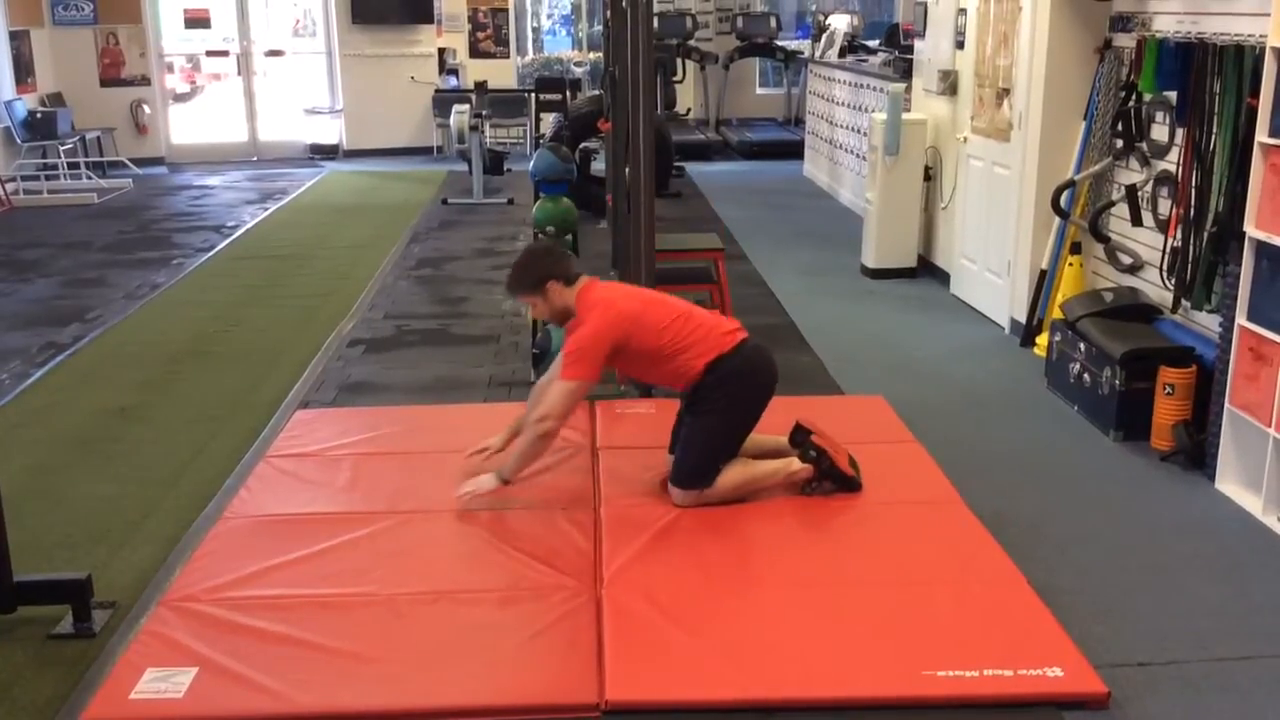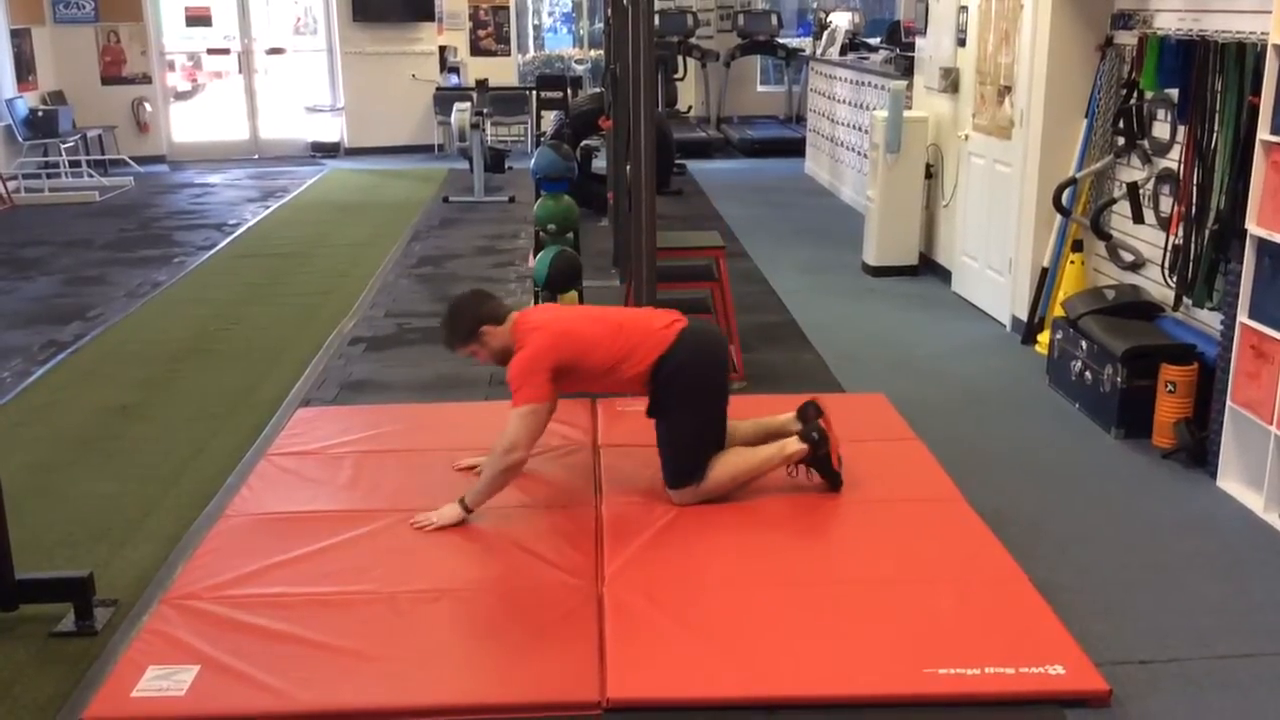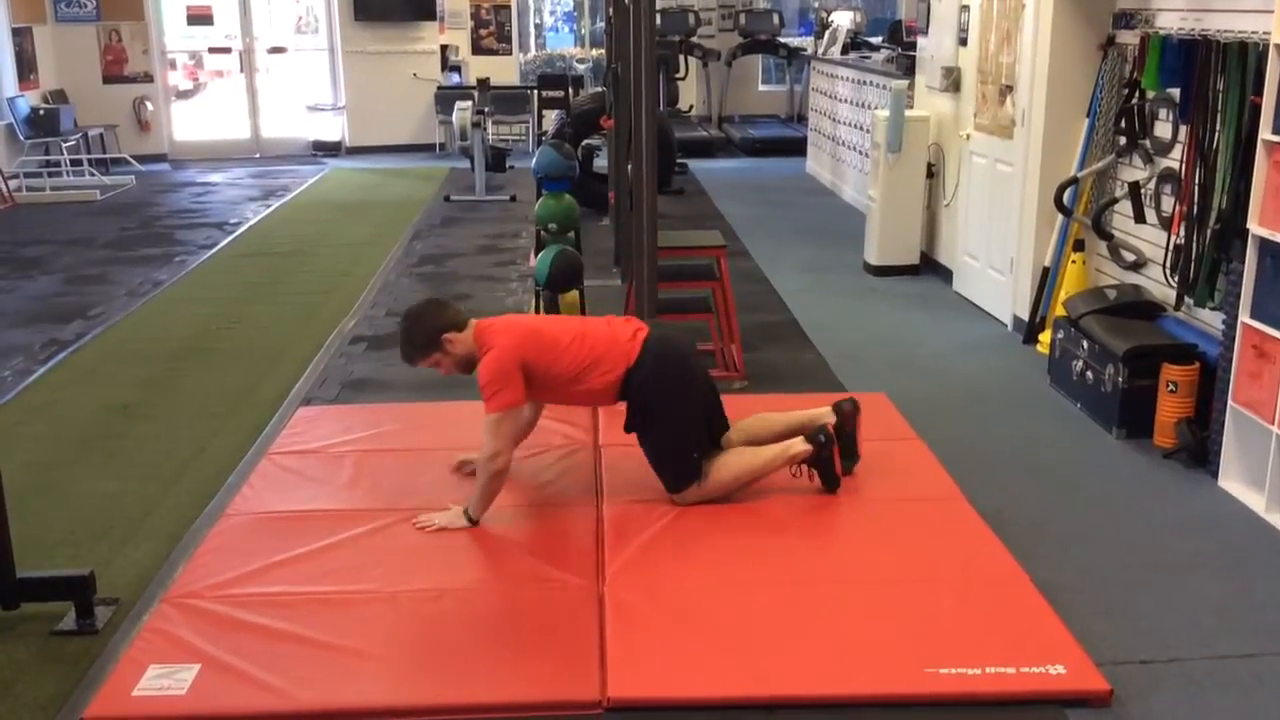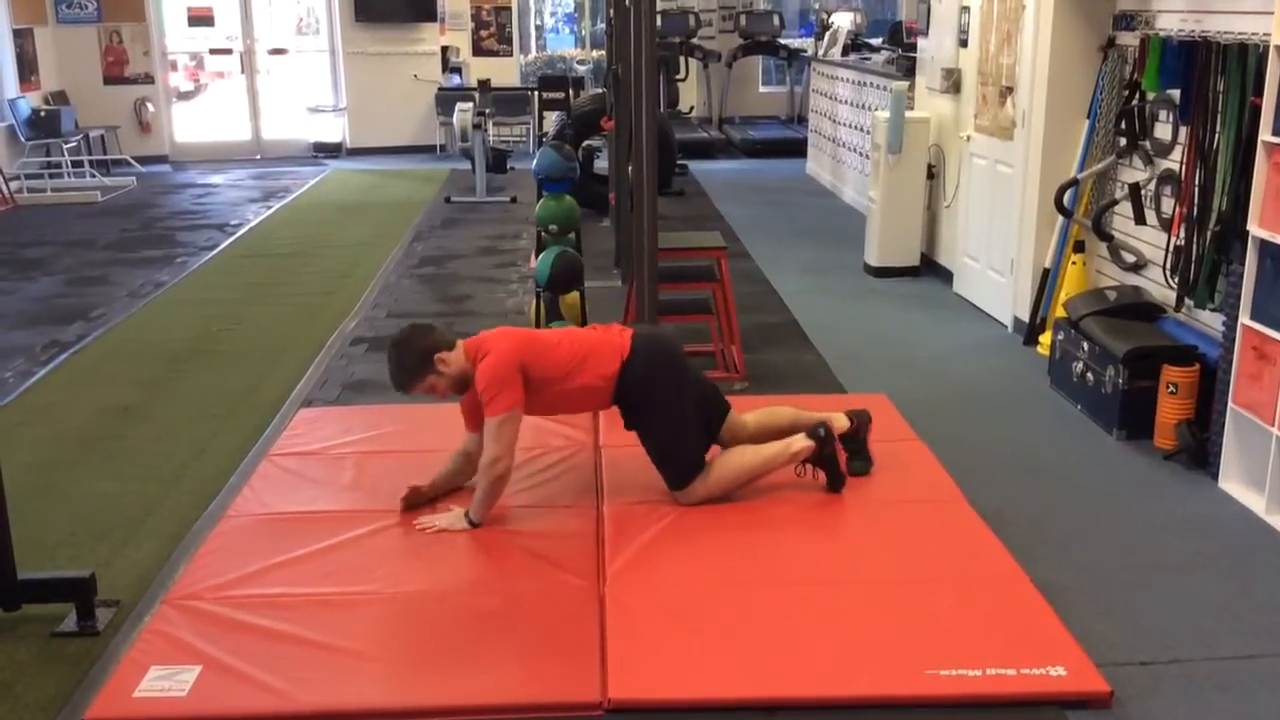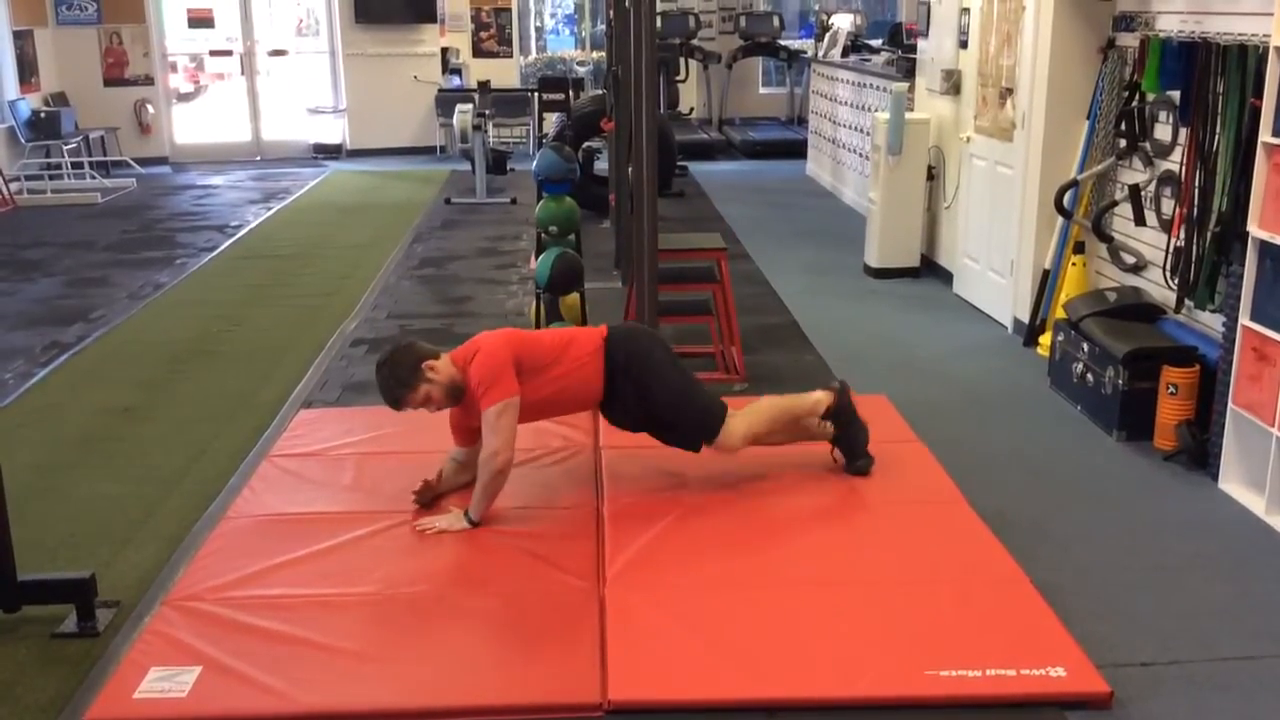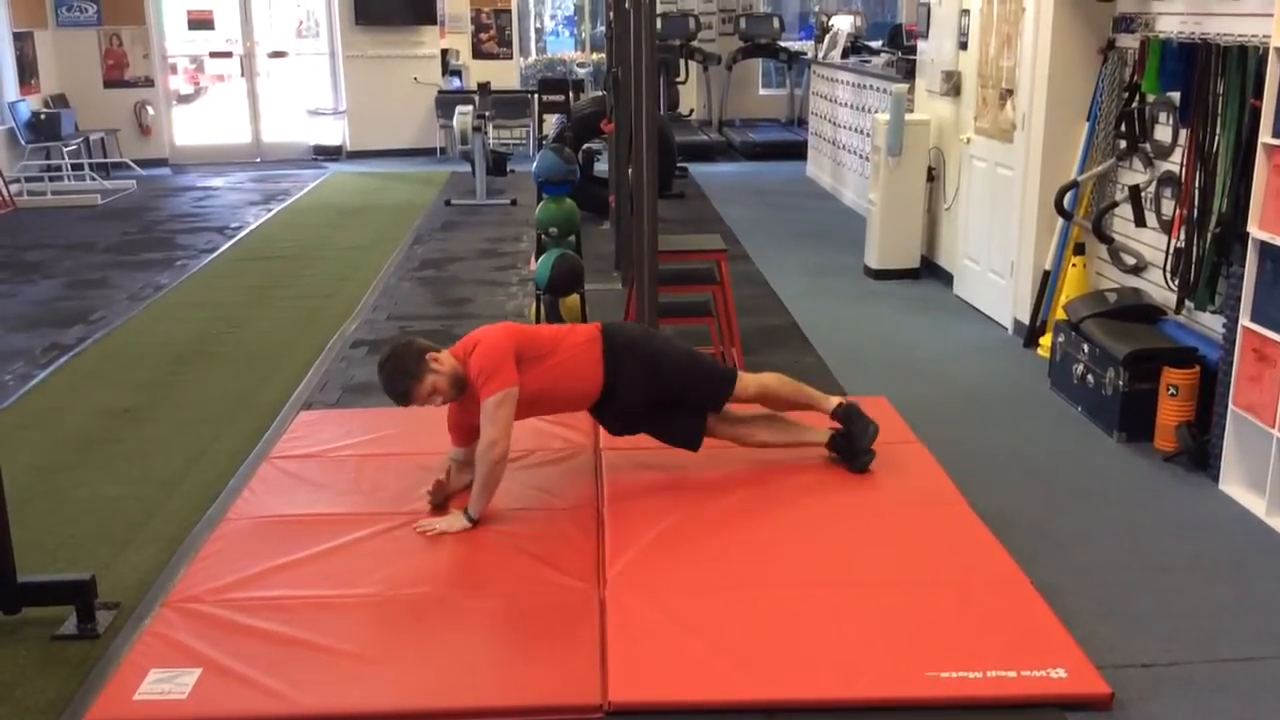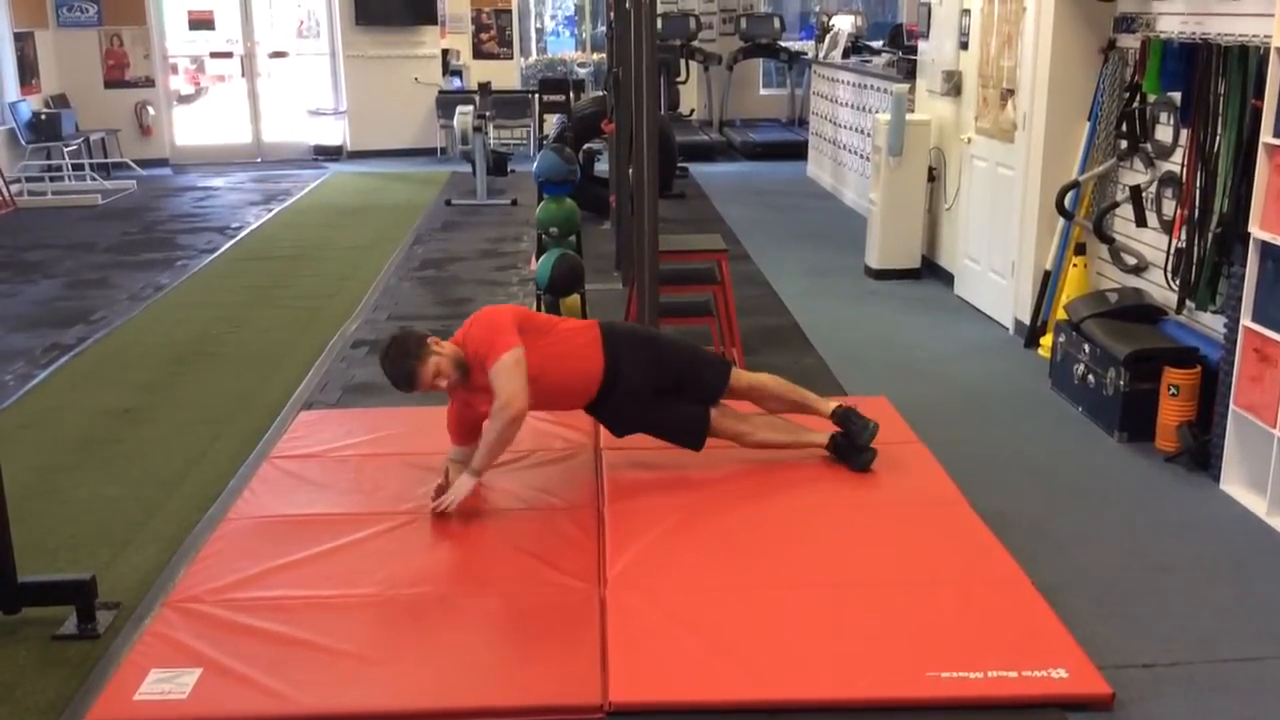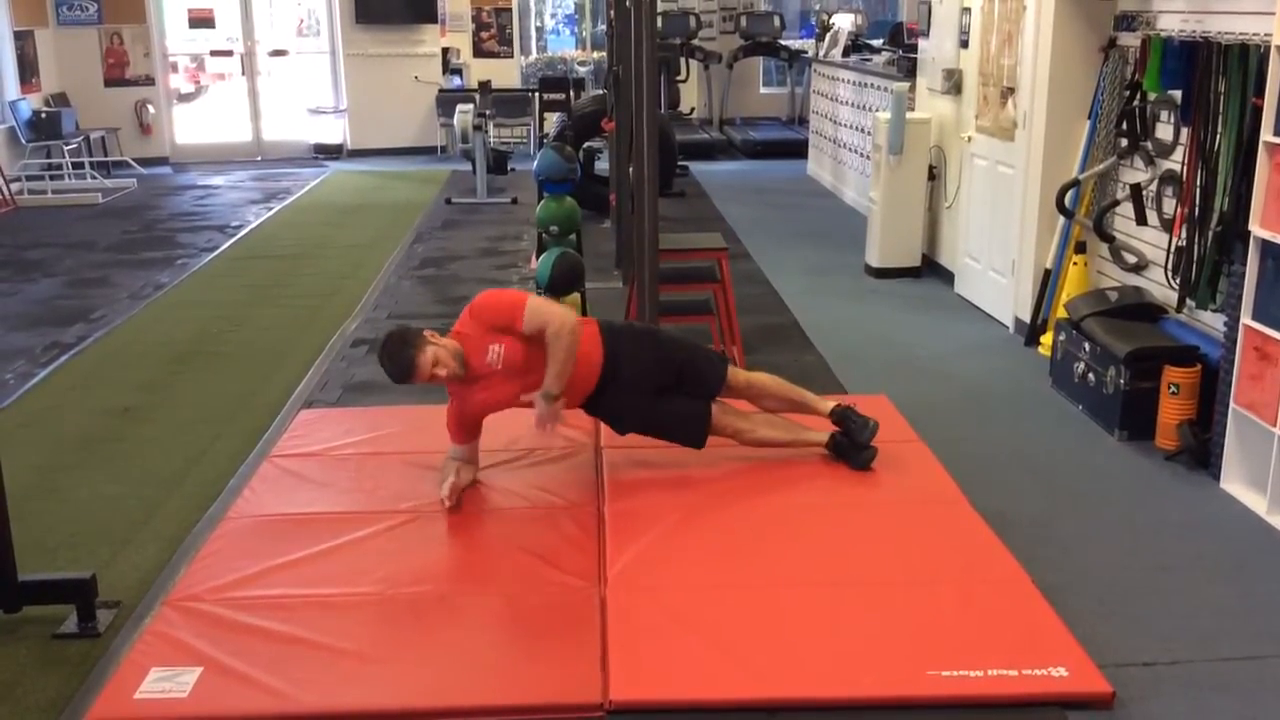
dt=0.3s
person 1, frame 1
left shoulder: (595, 324)
right shoulder: (594, 302)
left elbow: (548, 421)
right elbow: (551, 382)
left wrist: (500, 478)
right wrist: (506, 437)
left hip: (736, 374)
right hip: (728, 364)
left knee: (686, 491)
right knee: (685, 458)
left ankle: (806, 466)
right ankle: (795, 445)
person 1, frame 2
left shoulder: (531, 355)
right shoulder: (534, 324)
left elbow: (515, 452)
right elbow: (538, 411)
left wrist: (463, 507)
right wrist: (497, 459)
left hip: (685, 365)
right hip: (687, 344)
left knee: (686, 488)
right knee: (709, 443)
left ankle: (798, 447)
right ankle: (799, 421)
person 1, frame 3
left shoulder: (495, 360)
right shoulder: (502, 333)
left elbow: (498, 459)
right elbow: (529, 409)
left wrist: (468, 515)
right wrist: (487, 459)
left hip: (653, 375)
right hip: (655, 352)
left knee: (689, 489)
right knee: (724, 442)
left ankle: (803, 447)
right ankle: (830, 417)
person 1, frame 4
left shoulder: (493, 365)
right shoulder: (476, 379)
left elbow: (498, 463)
right elbow: (473, 452)
left wrist: (471, 517)
right wrist: (433, 487)
left hip: (643, 366)
right hip: (636, 363)
left knee: (694, 487)
right knee: (735, 427)
left ankle: (807, 443)
right ankle: (843, 423)
person 1, frame 5
left shoulder: (487, 361)
right shoulder: (463, 402)
left elbow: (499, 457)
right elbow: (466, 461)
left wrist: (471, 516)
right wrist: (438, 486)
left hip: (624, 356)
right hip: (614, 394)
left knee: (728, 434)
right knee: (726, 424)
left ankle: (826, 400)
right ankle: (831, 428)
person 1, frame 6
left shoulder: (486, 349)
right shoulder: (461, 406)
left elbow: (495, 449)
right elbow: (464, 461)
left wrist: (470, 515)
right wrist: (444, 487)
left hip: (620, 355)
right hip: (611, 404)
left knee: (742, 390)
right knee: (725, 427)
left ankle: (835, 406)
right ankle: (831, 439)
person 1, frame 7
left shoulder: (485, 327)
right shoulder: (462, 402)
left elbow: (514, 406)
right elbow: (460, 455)
left wrist: (472, 475)
right wrist: (451, 481)
left hip: (621, 352)
right hip: (611, 402)
left knee: (739, 384)
right knee: (728, 425)
left ankle: (832, 410)
right ankle: (830, 441)
person 1, frame 8
left shoulder: (481, 313)
right shoulder: (465, 402)
left elbow: (564, 322)
right elbow: (464, 457)
left wrist: (552, 393)
right wrist: (453, 479)
left hip: (617, 351)
right hip: (608, 399)
left knee: (738, 382)
right knee: (726, 423)
left ankle: (831, 409)
right ankle: (829, 441)
